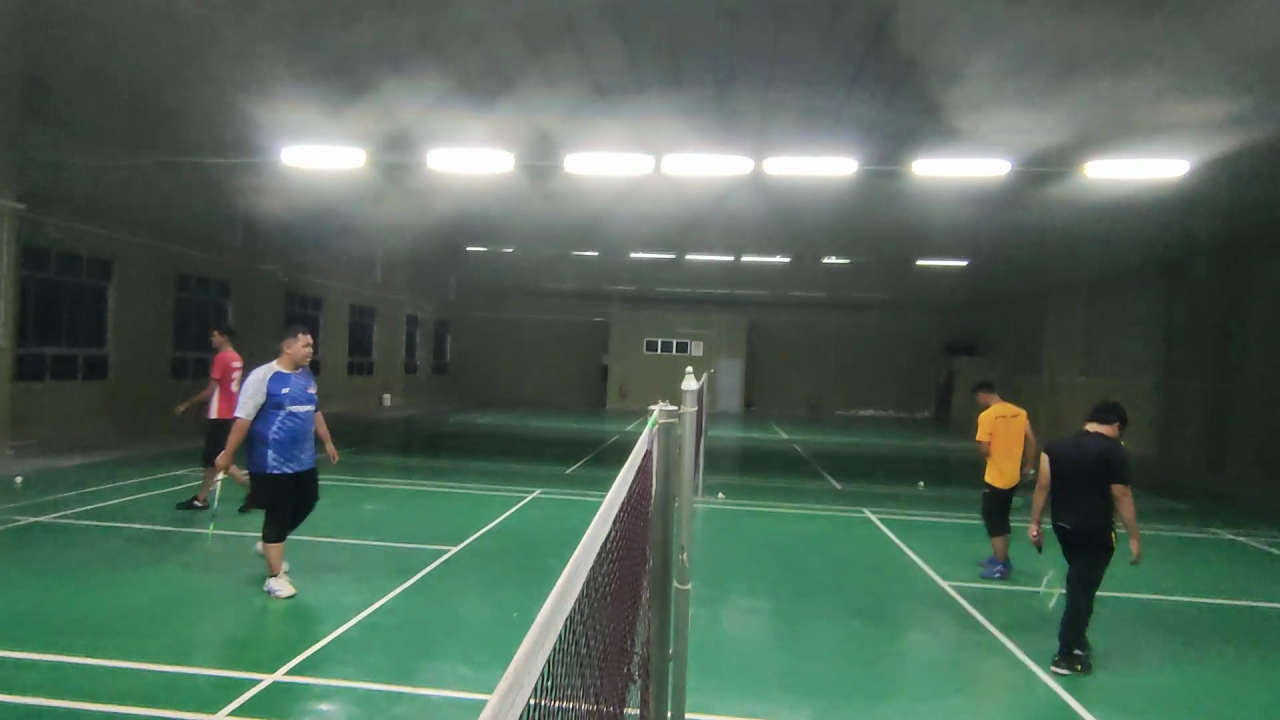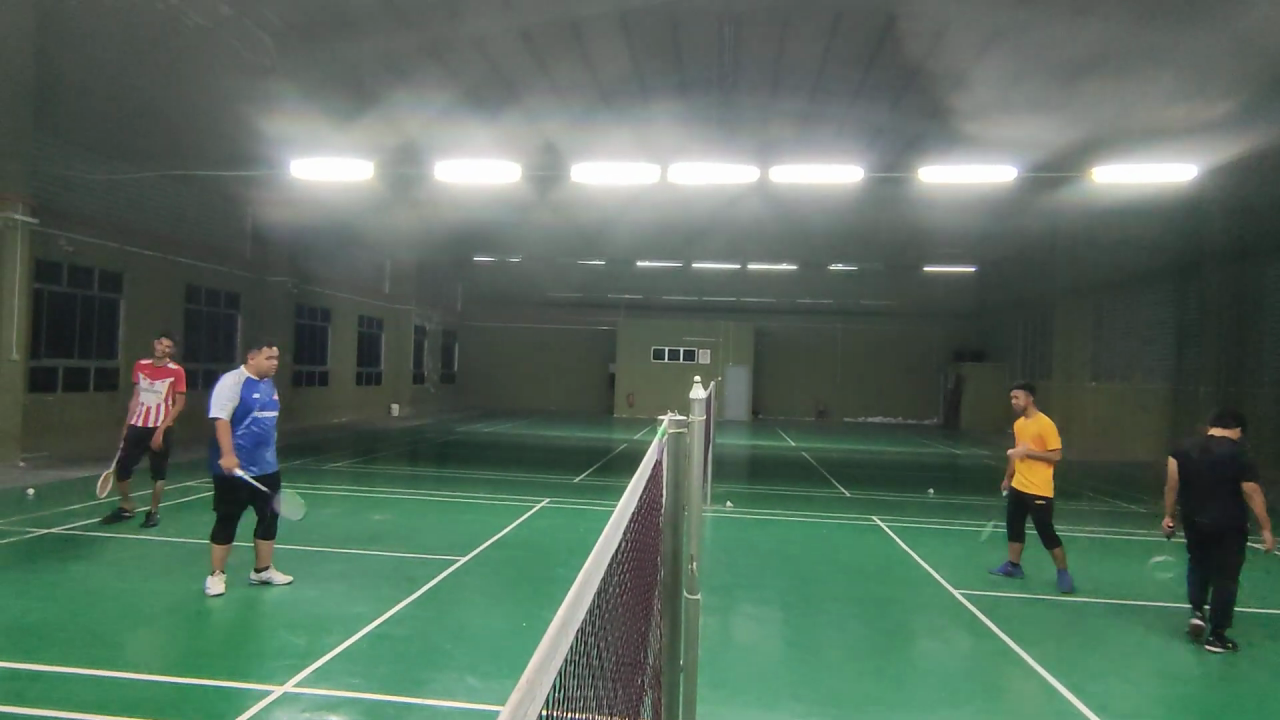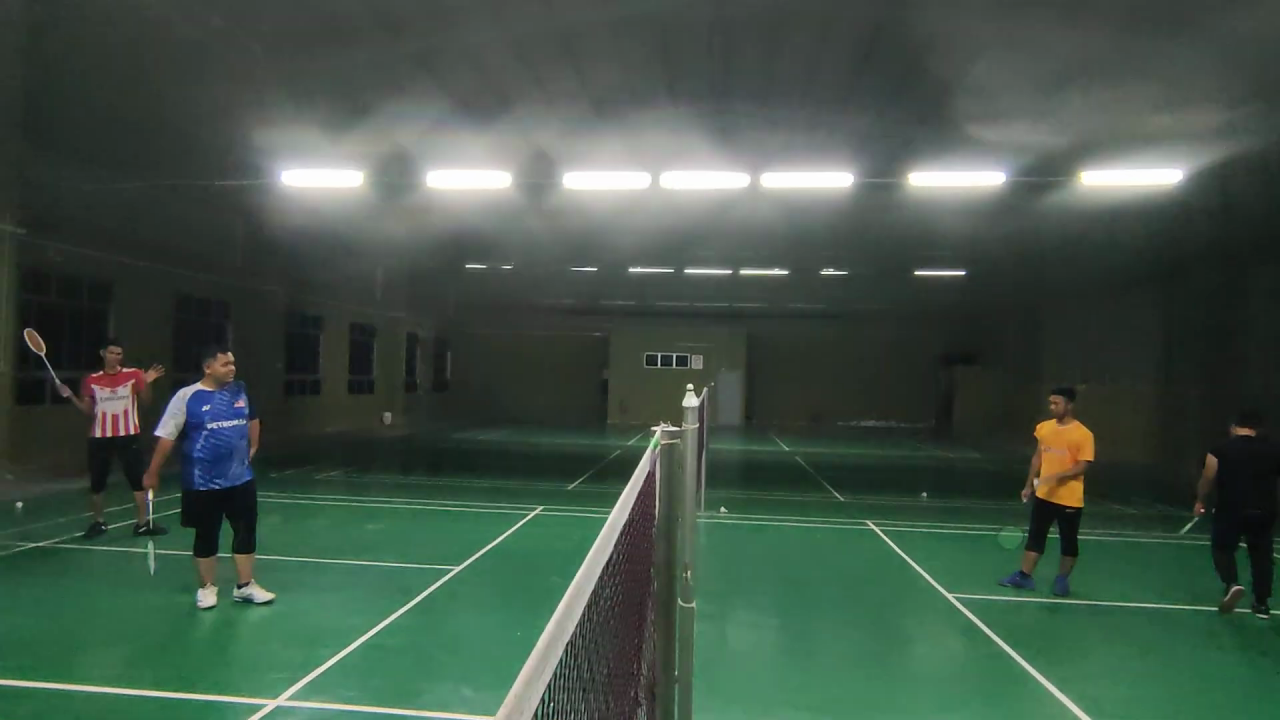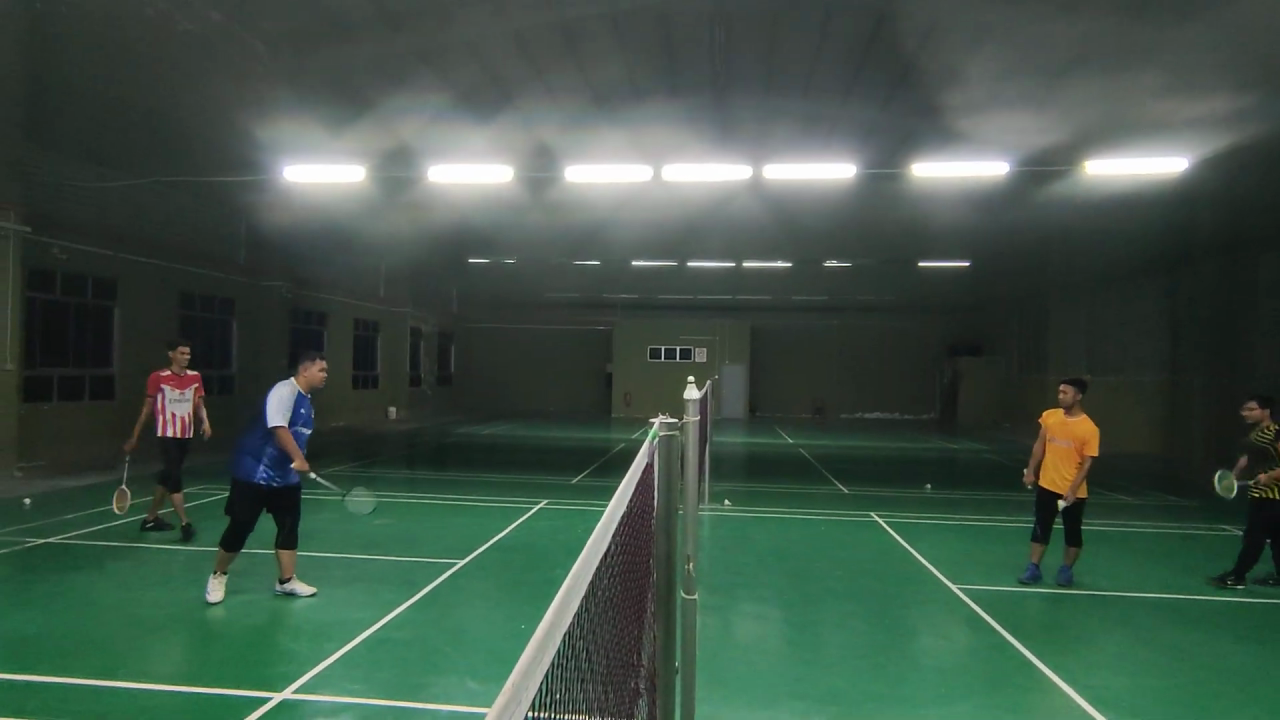
dt=1s
person 1, frame 1
left shoulder: (307, 377)
right shoulder: (263, 377)
right elbow: (243, 418)
left wrist: (327, 442)
right wrist: (228, 453)
left hip: (304, 462)
right hip: (272, 464)
left knee: (303, 507)
right knee: (277, 517)
left ankle: (270, 548)
right ankle: (275, 577)
person 1, frame 2
left shoulder: (268, 384)
right shoulder: (233, 381)
right elbow: (220, 418)
right wrist: (227, 454)
left hip: (267, 465)
right hip: (235, 468)
left knee: (271, 516)
right knee: (227, 520)
left ankle: (262, 570)
right ankle: (216, 574)
person 1, frame 3
left shoulder: (240, 390)
right shoulder: (186, 397)
left elbow: (252, 420)
right elbow: (166, 436)
left wrist: (253, 447)
right wrist: (152, 472)
left hip: (240, 478)
right hip: (203, 482)
left knee: (246, 530)
right knee: (206, 535)
left ankle: (245, 586)
right ankle: (207, 587)
person 1, frame 4
left shoulder: (306, 399)
right shoulder: (285, 391)
right elbow: (278, 428)
left wrist: (298, 461)
right wrist: (298, 458)
left hip: (286, 476)
right hip: (255, 471)
left knee: (289, 527)
right knee: (240, 527)
left ankle: (286, 580)
right ankle: (218, 575)
person 2, frame 1
left shoulder: (1057, 446)
right shoulder: (1113, 451)
left elbow: (1043, 486)
right elbow: (1121, 496)
left wrist: (1035, 523)
right wrist: (1134, 538)
left hip: (1064, 526)
right hip: (1095, 531)
left knee: (1079, 582)
right knee: (1083, 589)
left ankle: (1077, 640)
right ankle: (1065, 656)
person 2, frame 2
left shoulder: (1183, 450)
right shoulder: (1239, 454)
left elbow: (1172, 486)
right elbow: (1252, 493)
left wrist: (1168, 516)
right wrist: (1266, 528)
left hip: (1195, 522)
right hip: (1229, 525)
left knee: (1198, 568)
right knee: (1225, 578)
left ankle: (1197, 613)
right ankle: (1216, 636)
person 2, frame 3
left shoulder: (1222, 449)
left elbow: (1208, 478)
left wrist: (1200, 501)
left hip: (1230, 510)
left knee: (1223, 549)
right knee: (1262, 555)
left ankle: (1232, 585)
right ankle: (1261, 603)
person 2, frame 4
right shoulder: (1255, 433)
right elbow: (1246, 459)
right wrist: (1233, 478)
right hip: (1260, 493)
left knee: (1253, 535)
left ankle: (1236, 575)
person 3, frame 1
left shoulder: (986, 416)
right shoulder: (1020, 413)
left elbow: (985, 450)
right elbow: (1031, 442)
left wrist: (988, 453)
right wrist: (1028, 465)
left hip: (996, 477)
right hip: (1013, 476)
left knee: (992, 519)
right knee: (1002, 517)
left ankle: (1000, 566)
right ankle: (1002, 558)
person 3, frame 2
left shoulder: (1045, 424)
right shoulder: (1018, 424)
left elbow: (1056, 455)
left wrist: (1027, 453)
right wrist: (1007, 477)
left hip: (1039, 490)
right hip: (1018, 486)
left knee: (1046, 533)
right knee: (1014, 526)
left ankle: (1063, 573)
right ankle: (1013, 565)
person 3, frame 3
left shoulder: (1083, 434)
right shoulder: (1043, 428)
left elbow: (1082, 467)
left wrist: (1056, 476)
right wrist: (1028, 485)
left hip: (1069, 499)
right hip: (1043, 495)
left knee: (1068, 541)
right knee: (1035, 536)
left ankle: (1062, 579)
right ankle: (1024, 576)
person 3, frame 4
left shoulder: (1089, 429)
right shoulder: (1049, 416)
left elbow: (1087, 464)
right elbow: (1040, 445)
left wrist: (1072, 490)
right wrist: (1030, 471)
left hip: (1073, 492)
right hip: (1046, 486)
left knee: (1072, 532)
right knee: (1040, 528)
left ankle: (1066, 570)
right ankle: (1033, 568)
person 4, frame 1
left shoulder: (221, 358)
right shoulder: (236, 359)
left elbow: (210, 390)
left wrist: (186, 405)
left hip: (218, 416)
right hip: (227, 415)
left knee: (215, 459)
right knee: (211, 458)
left ankle: (249, 489)
right ankle: (201, 499)
person 4, frame 2
left shoulder: (176, 372)
right shoulder: (140, 366)
left elbow: (179, 404)
right elbow: (135, 398)
left wrist: (160, 430)
right wrist: (126, 425)
left hip: (159, 428)
right hip: (136, 426)
left knee: (158, 472)
right knee: (122, 467)
left ankle: (153, 512)
right ankle: (126, 508)
person 4, frame 3
left shoulder: (134, 375)
right shoulder: (92, 380)
left elbow: (145, 402)
right elbow: (88, 410)
left wrist: (147, 384)
right wrist: (70, 396)
left hip: (129, 435)
right hip: (100, 437)
left knee: (137, 478)
right knee: (97, 482)
left ankle: (142, 523)
right ankle: (99, 523)
person 4, frame 4
left shoulder: (195, 377)
right shoulder: (157, 378)
left elbow: (199, 405)
right elbow: (146, 409)
left wrist: (205, 421)
right wrist: (134, 438)
left hip: (186, 435)
right hip: (167, 435)
left knee: (168, 478)
right knee: (174, 477)
left ankle: (151, 518)
right ankle: (185, 523)
